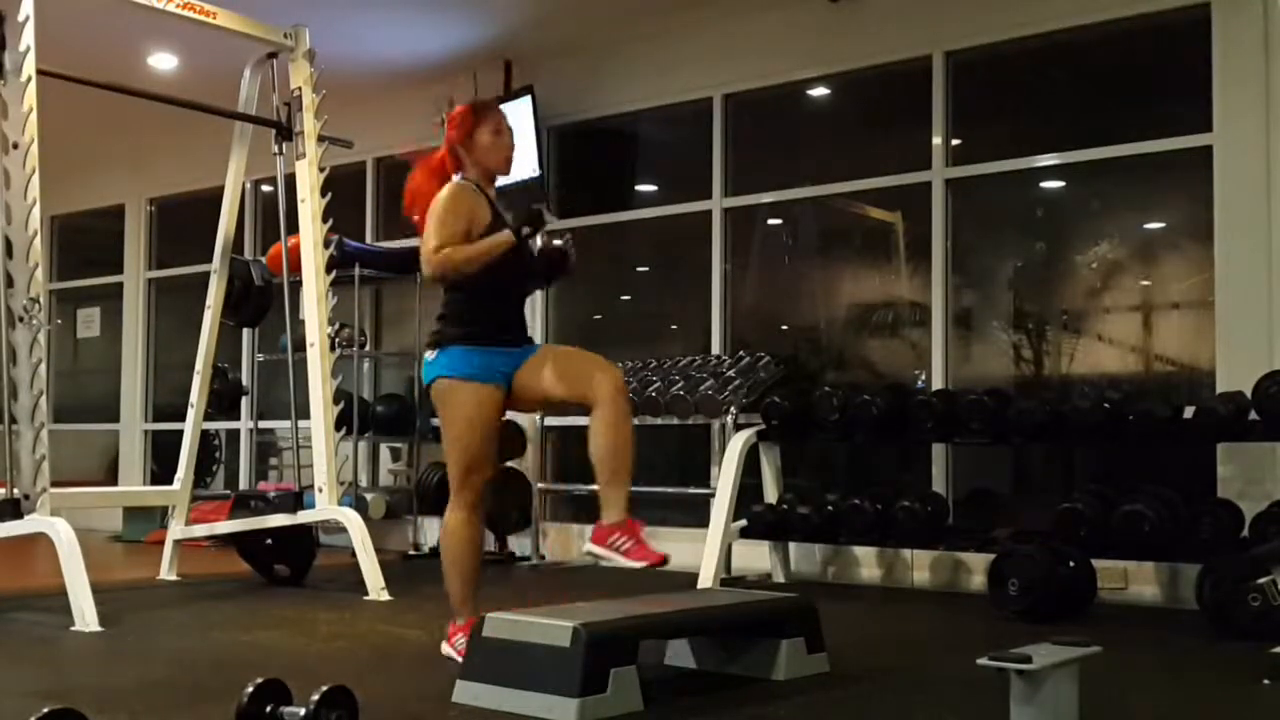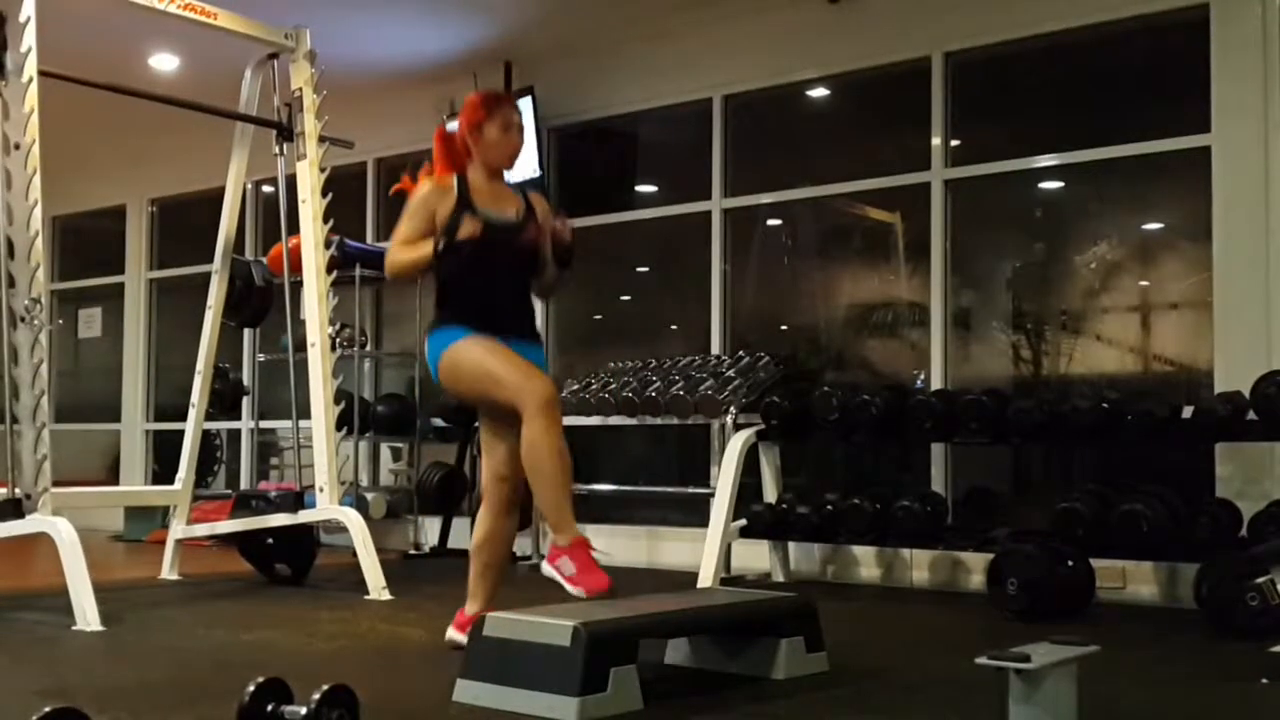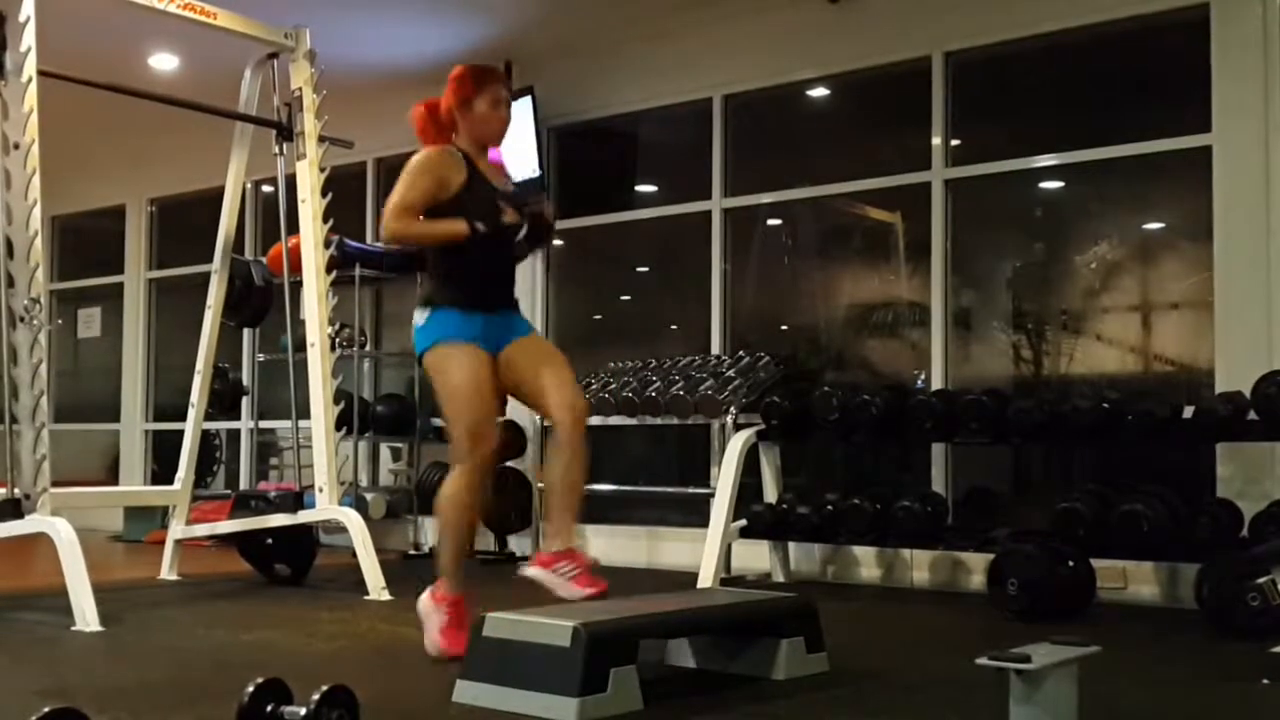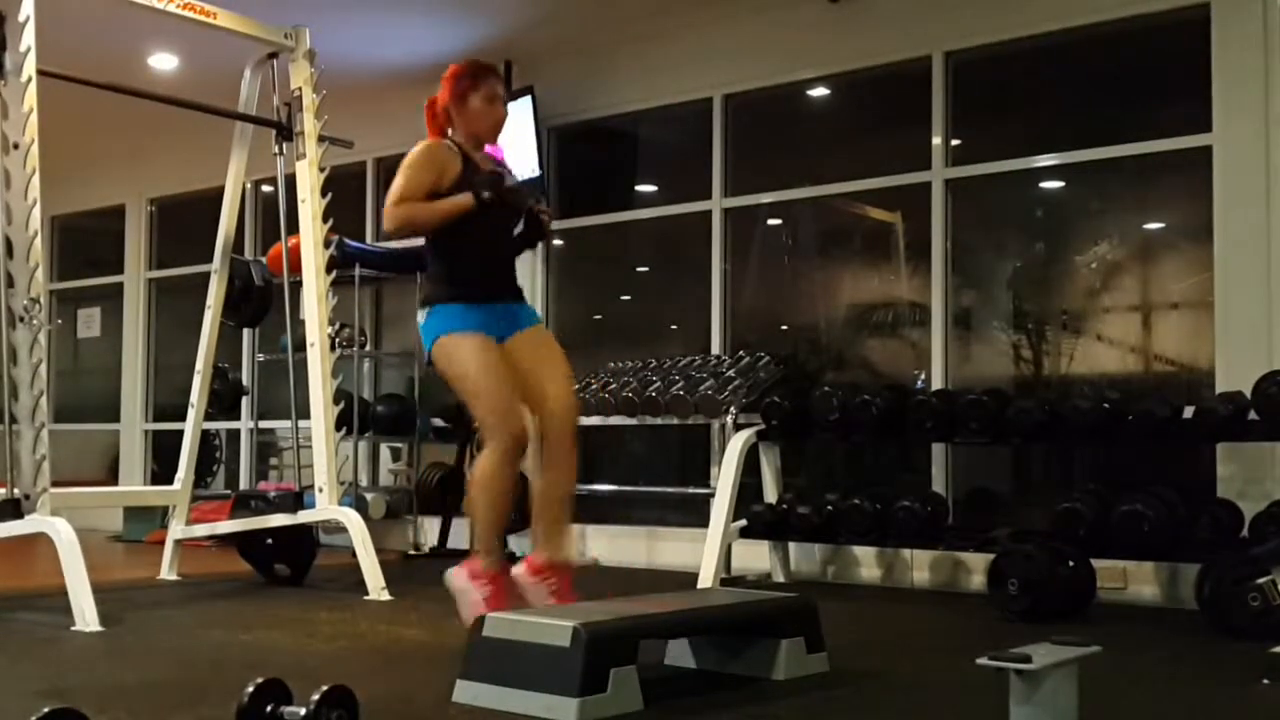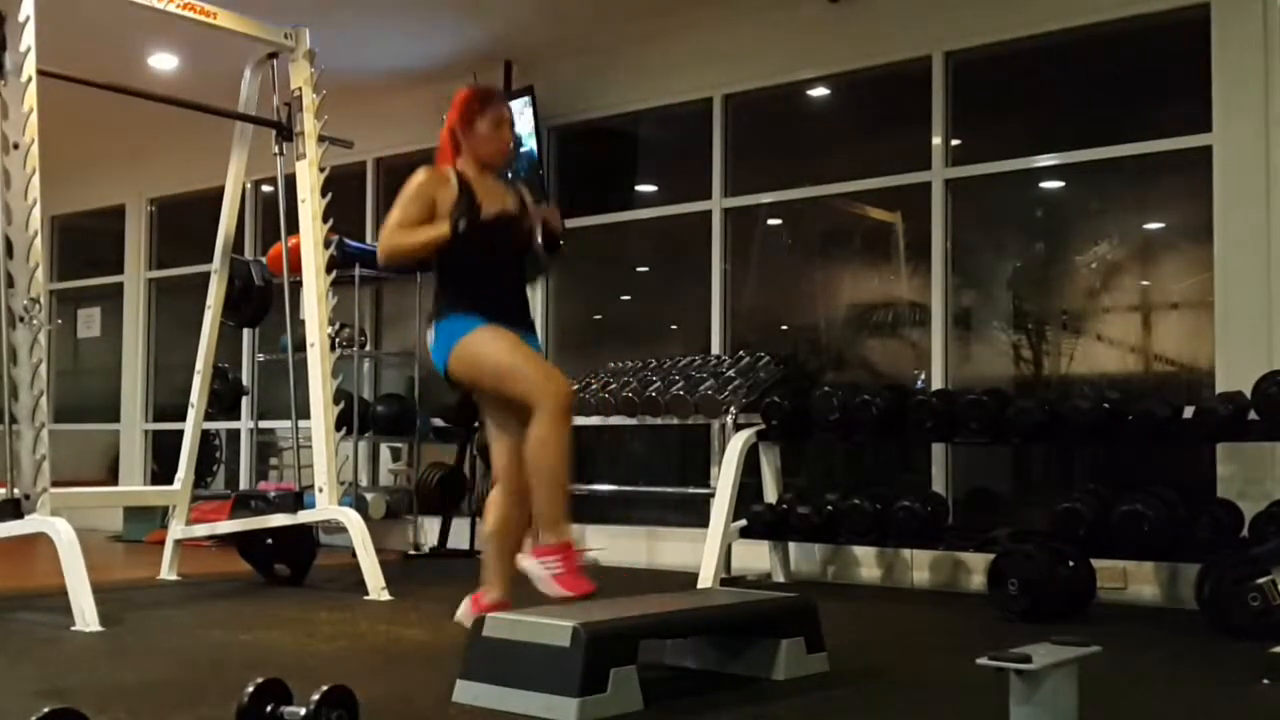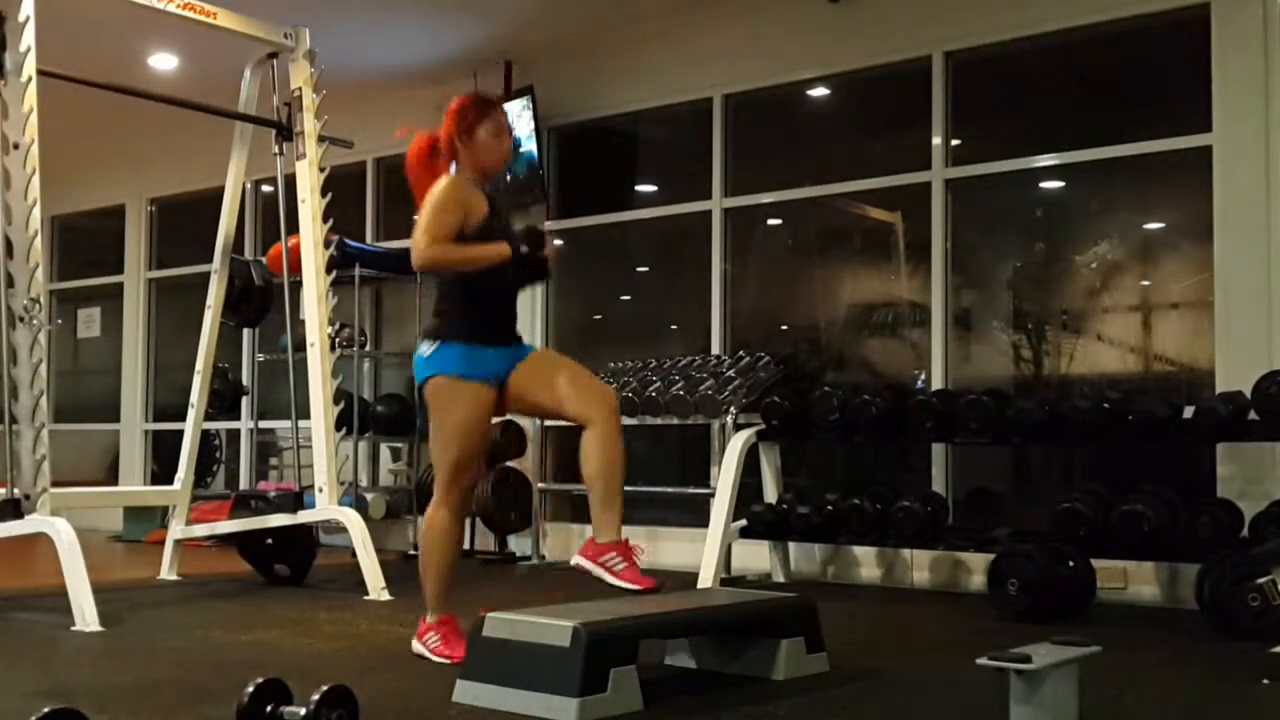
dt=0.3s
person 1, frame 1
left shoulder: (506, 205)
right shoulder: (458, 196)
right elbow: (436, 266)
left wrist: (543, 267)
right wrist: (508, 239)
left hip: (517, 349)
right hip: (463, 355)
left knee: (610, 386)
right knee: (470, 490)
left ankle: (614, 527)
right ankle: (462, 628)
person 1, frame 2
left shoulder: (532, 204)
right shoulder: (439, 192)
left elbow: (543, 286)
right elbow: (395, 263)
left wrist: (553, 252)
right wrist: (443, 245)
left hip: (520, 343)
right hip: (459, 336)
left knee: (504, 489)
right knee: (540, 395)
left ankle: (472, 617)
right ankle: (566, 546)
person 1, frame 3
left shoulder: (498, 179)
right shoulder: (434, 163)
right elbow: (391, 225)
left wrist: (535, 234)
right wrist: (472, 228)
left hip: (503, 320)
right hip: (451, 321)
left knee: (570, 408)
right knee: (477, 456)
left ankle: (557, 552)
right ankle: (446, 593)
person 1, frame 4
left shoulder: (497, 170)
right shoulder: (434, 154)
right elbow: (394, 219)
left wrist: (529, 229)
right wrist: (474, 200)
left hip: (508, 305)
right hip: (454, 312)
left knee: (563, 412)
right knee: (508, 431)
left ankle: (545, 562)
right ankle: (485, 569)
person 1, frame 5
left shoulder: (517, 195)
right shoulder: (435, 183)
left elbow: (525, 268)
right elbow: (388, 249)
right wrist: (454, 228)
left hip: (517, 325)
right hip: (462, 326)
left knee: (511, 476)
right knee: (556, 397)
left ankle: (486, 599)
right ankle: (553, 546)
person 1, frame 6
left shoulder: (491, 202)
right shoulder: (452, 189)
right elbow: (426, 252)
left wrist: (528, 266)
right wrist: (508, 250)
left hip: (506, 351)
right hip: (457, 351)
left knee: (602, 407)
right knee: (454, 490)
left ankle: (605, 545)
right ankle: (436, 623)
